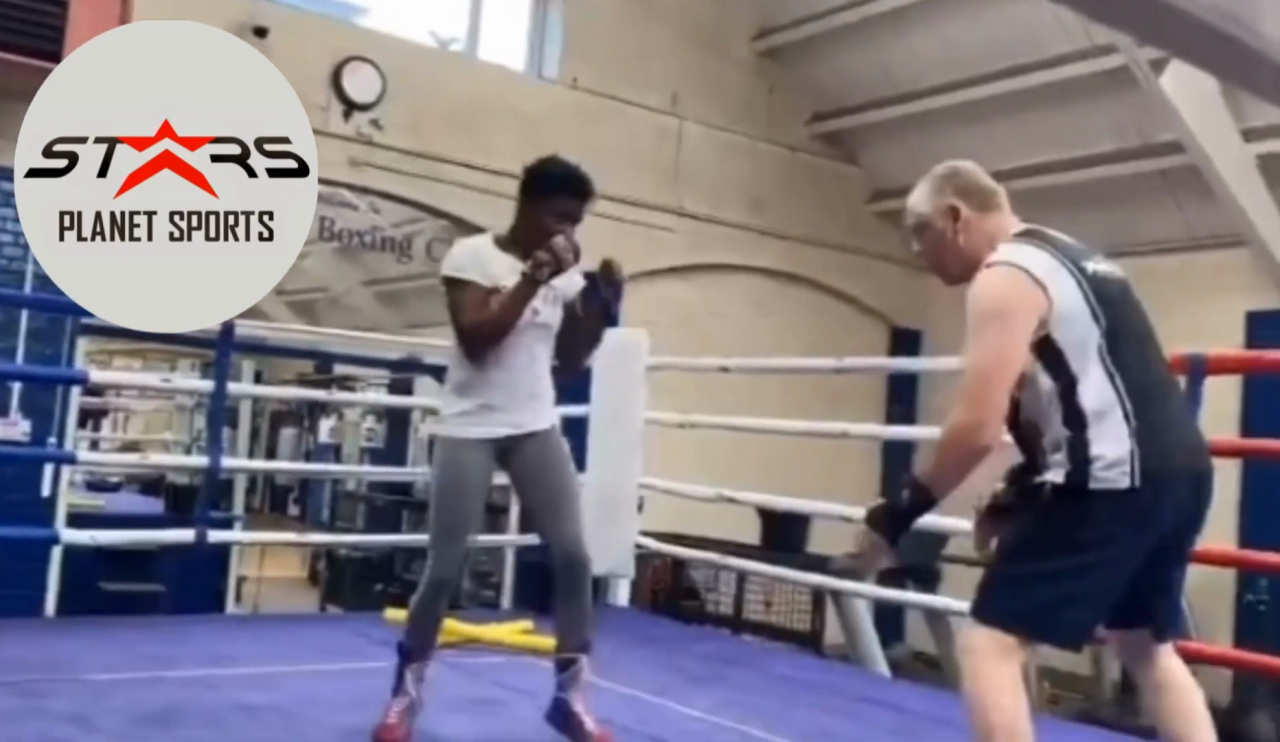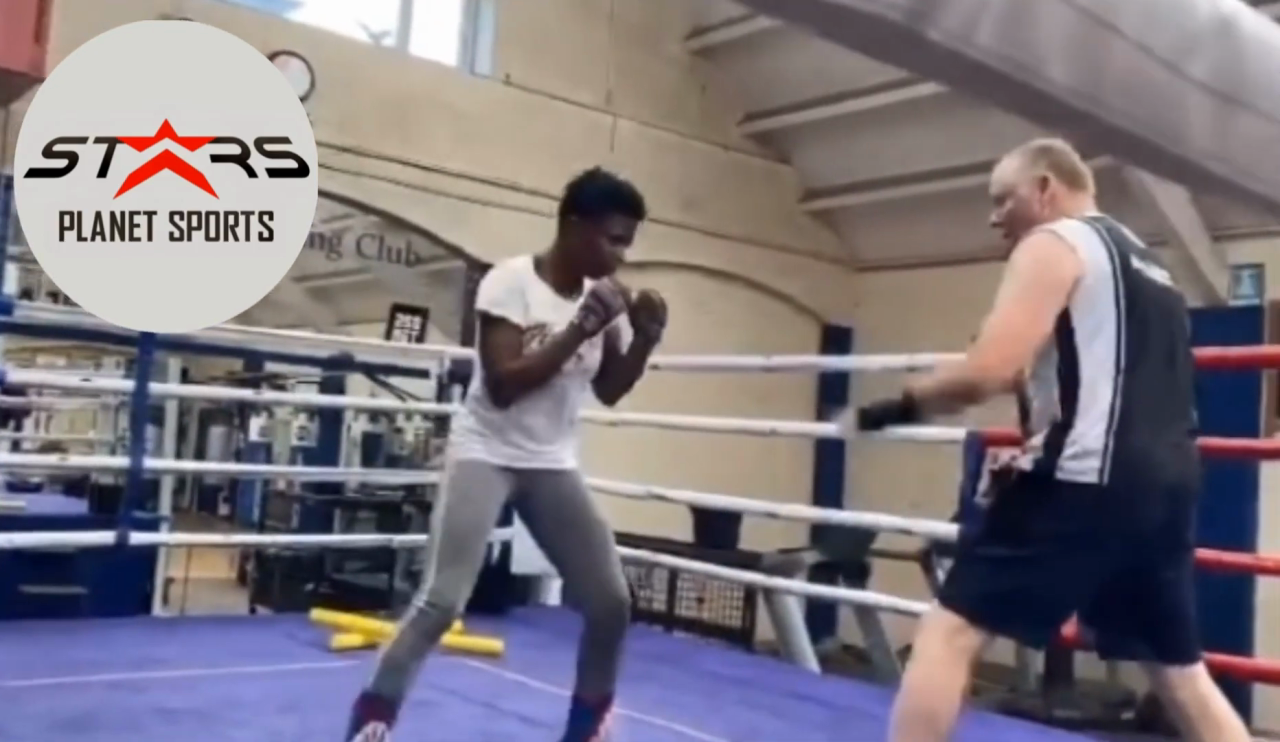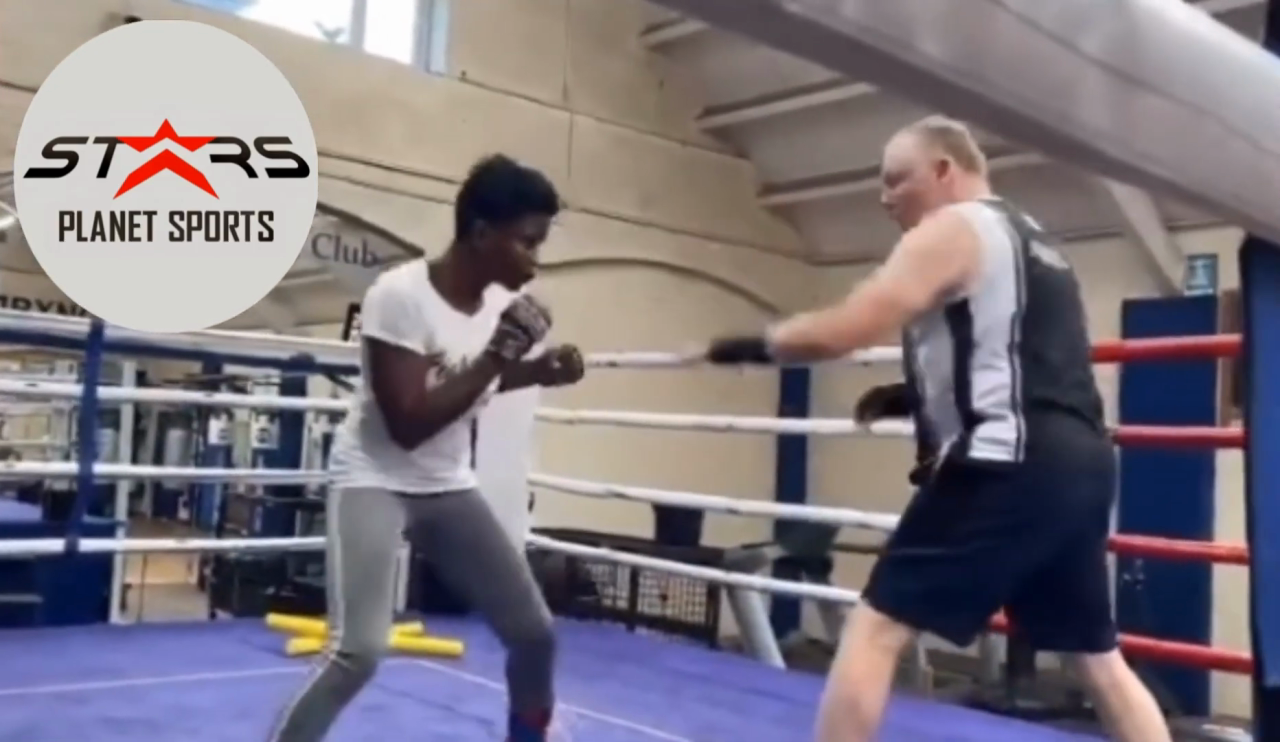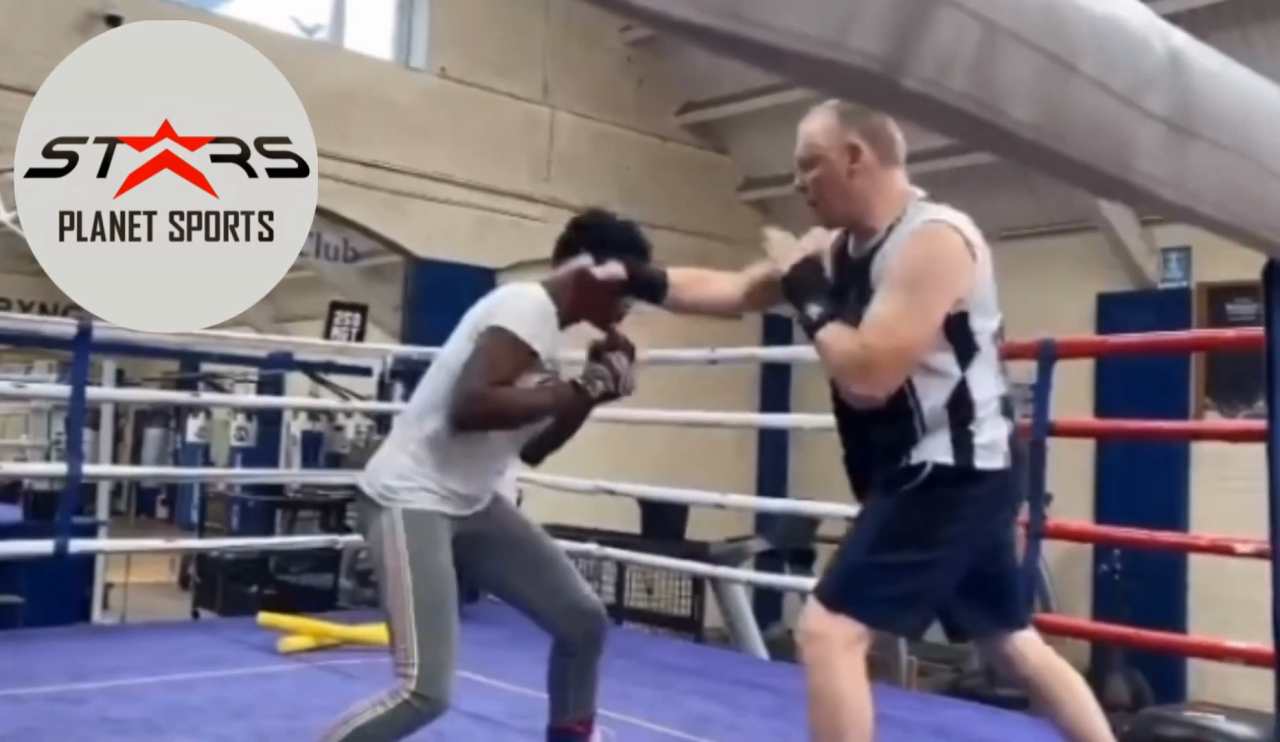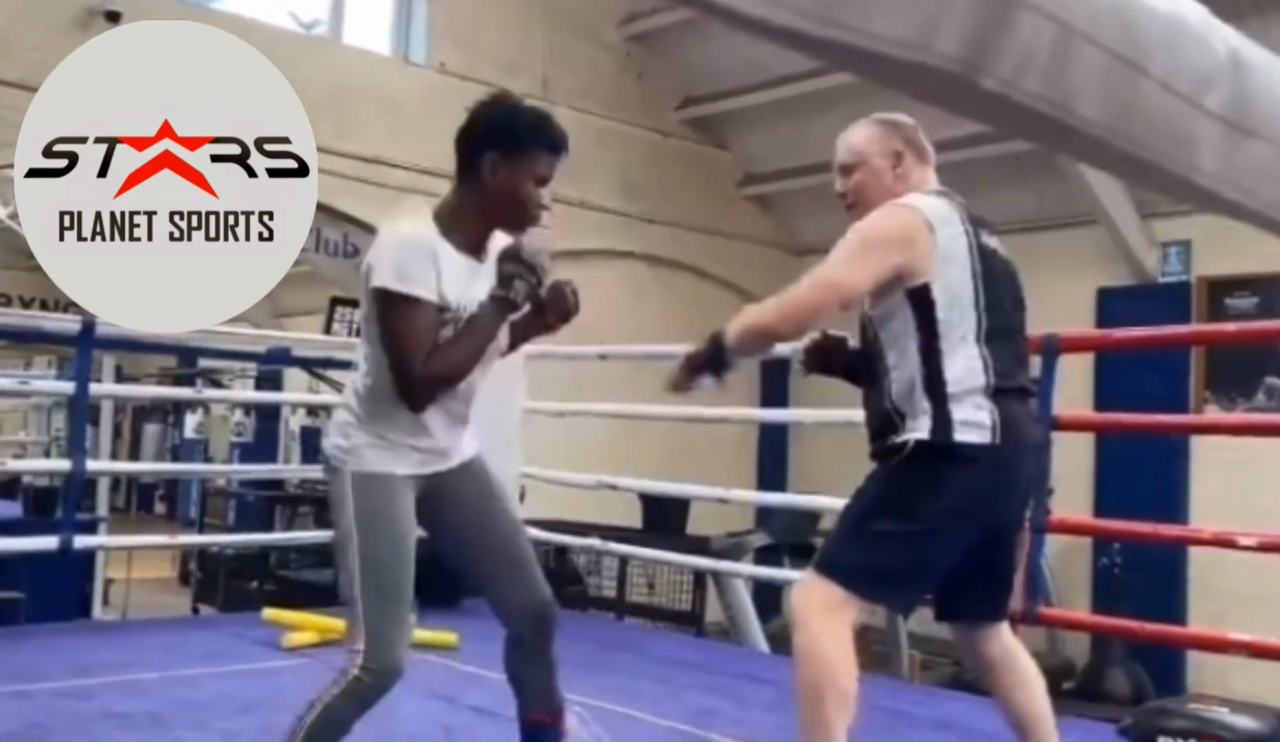
dt=0.5s
person 1, frame 1
left shoulder: (1004, 280)
right shoulder: (1070, 257)
left elbow: (974, 429)
left wrist: (894, 513)
right wrist: (1019, 502)
left hip: (1110, 480)
right hip: (1174, 470)
left knee: (989, 645)
right knee: (1145, 646)
person 1, frame 2
left shoulder: (1053, 245)
right shoulder: (1150, 266)
left elbow: (983, 371)
left wrist: (900, 405)
right wrist: (1036, 450)
left hip: (1086, 483)
right hip: (1166, 488)
left knee: (947, 632)
right knee: (1180, 675)
person 1, frame 3
left shoulder: (950, 231)
right shoulder: (1034, 246)
left elbow: (837, 334)
left wrist: (751, 345)
right wrist: (908, 398)
left hip: (997, 472)
right hip: (1075, 471)
left knee: (872, 631)
right knee: (1093, 661)
person 1, frame 4
left shoulder: (932, 239)
right shoulder: (839, 248)
left elbow: (865, 378)
right elbow: (733, 292)
left wrist: (809, 297)
right wrist: (638, 282)
left hip: (950, 478)
right hip: (937, 478)
left knee: (829, 633)
right knee: (1013, 644)
person 1, frame 5
left shoulder: (903, 223)
right shoulder: (975, 239)
left elbow: (790, 310)
left wrist: (716, 349)
right wrist: (863, 364)
left hip: (951, 453)
right hip: (1001, 454)
left knee: (821, 607)
right knee: (982, 627)
person 2, frame 1
left shoulder: (562, 274)
right shoulder: (471, 255)
left elbow: (568, 355)
right elbow: (477, 340)
left wrist: (599, 305)
right wrist: (536, 276)
left hip: (536, 427)
right hip: (467, 428)
left knee: (572, 554)
right knee: (445, 569)
left ankle: (569, 693)
right ankle: (407, 686)
person 2, frame 2
left shoulder: (602, 297)
right shoulder: (509, 282)
left elbow: (611, 391)
right elbow: (502, 386)
left wrist: (645, 338)
right wrist: (580, 328)
left hip: (553, 465)
right hip: (485, 455)
left knee: (611, 601)
right knee: (443, 599)
person 2, frame 3
left shoulder: (495, 300)
right shoulder: (399, 295)
right elbow: (407, 424)
left wrist: (535, 370)
right wrist: (501, 351)
left hip: (447, 488)
right hip: (371, 483)
left knee: (533, 632)
right knee: (359, 651)
person 2, frame 4
left shoulder: (540, 319)
right shoulder: (527, 307)
left elbow: (533, 449)
right elbow: (469, 407)
left wrist: (597, 379)
right wrist: (580, 389)
left hip: (470, 502)
right hip: (410, 499)
left knee: (583, 619)
right knee: (425, 688)
person 2, frame 5
left shoulder: (502, 249)
right shoulder: (407, 252)
right elbow: (418, 387)
left wrist: (540, 320)
right wrist: (507, 302)
left hip: (451, 459)
right hip: (375, 463)
left knee: (532, 608)
right knee: (380, 659)
